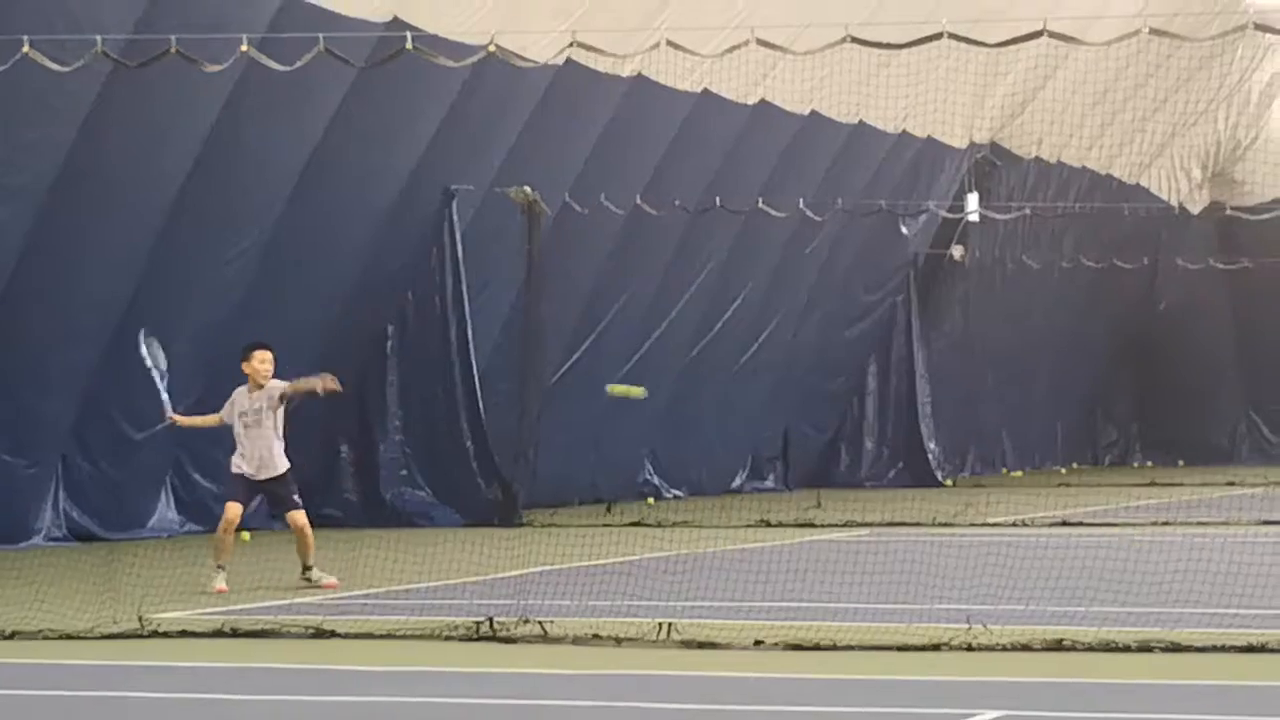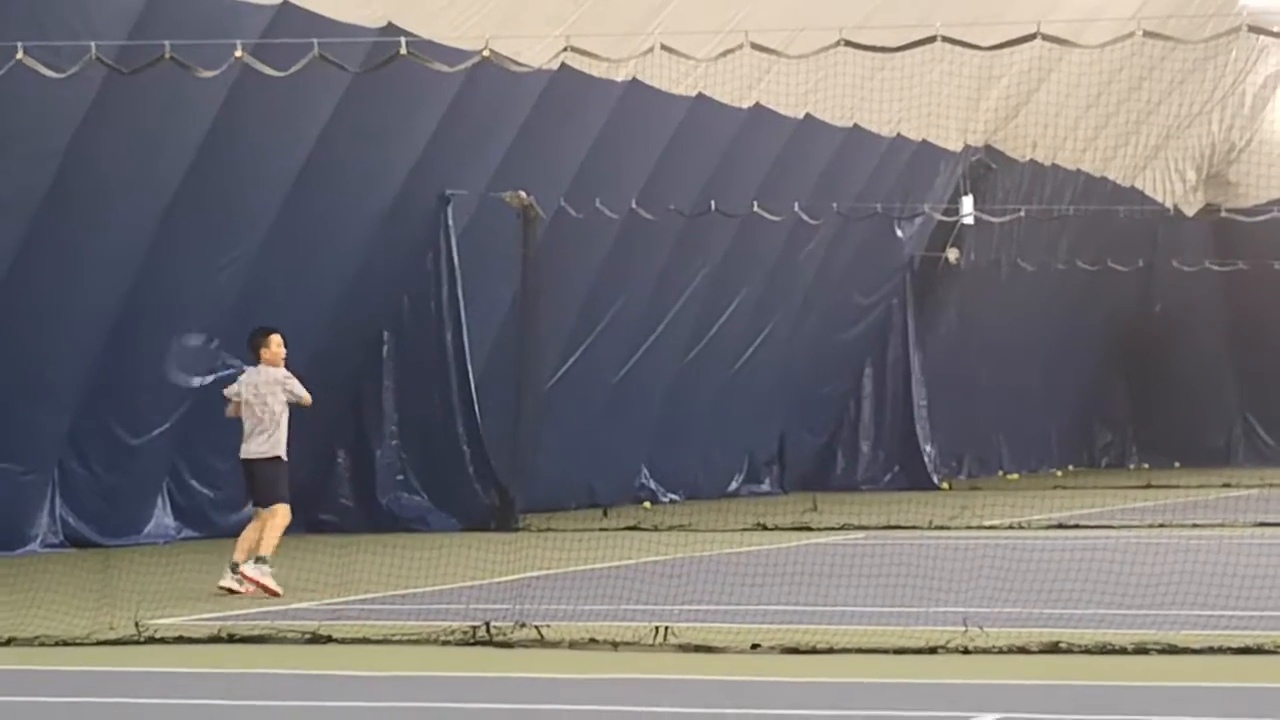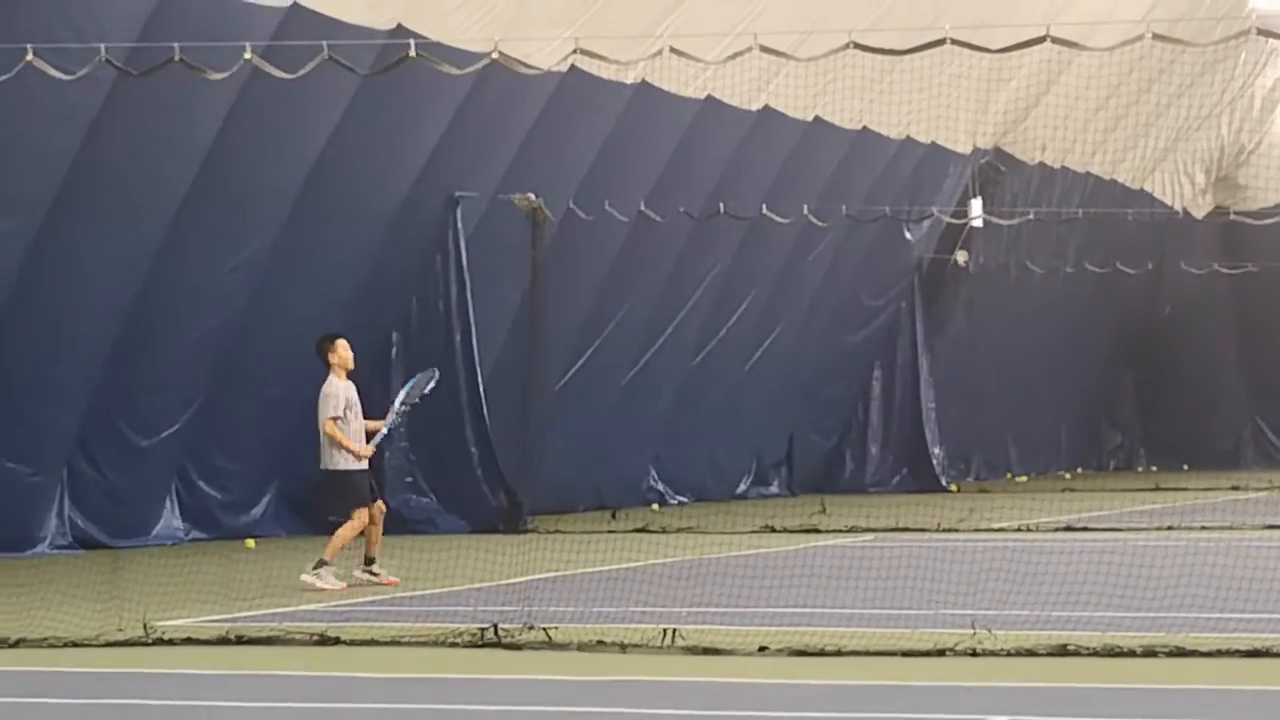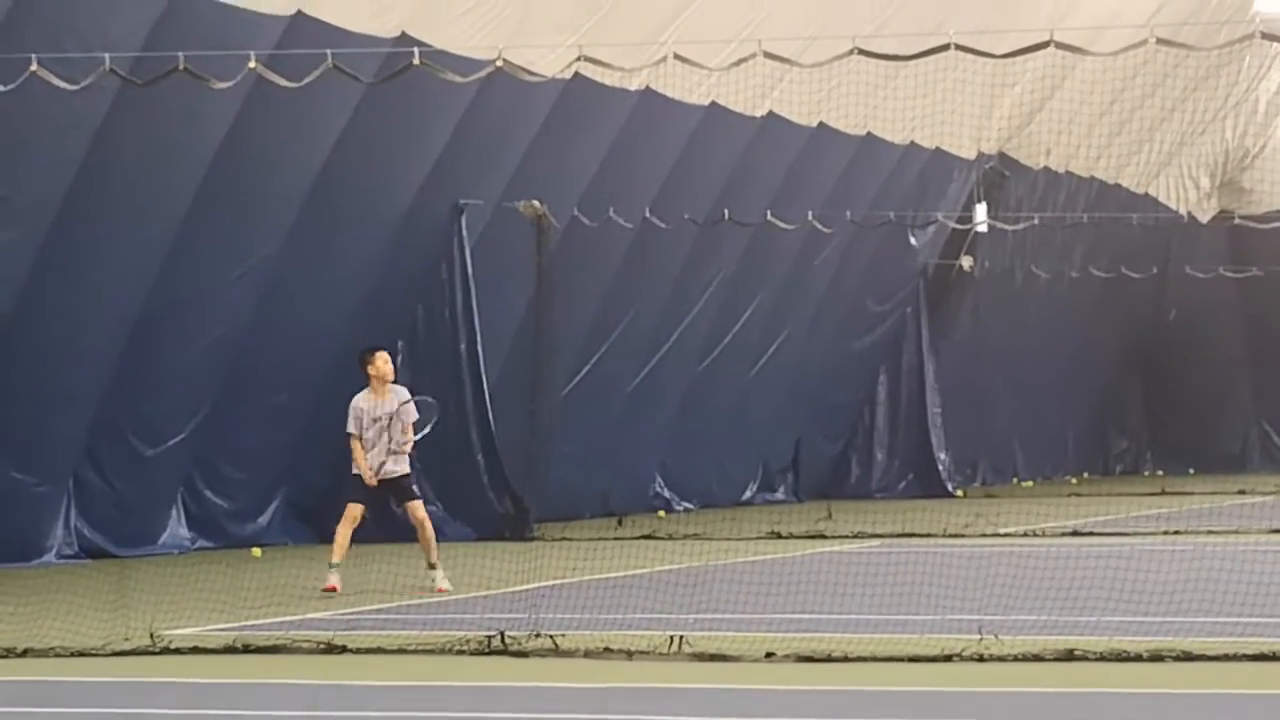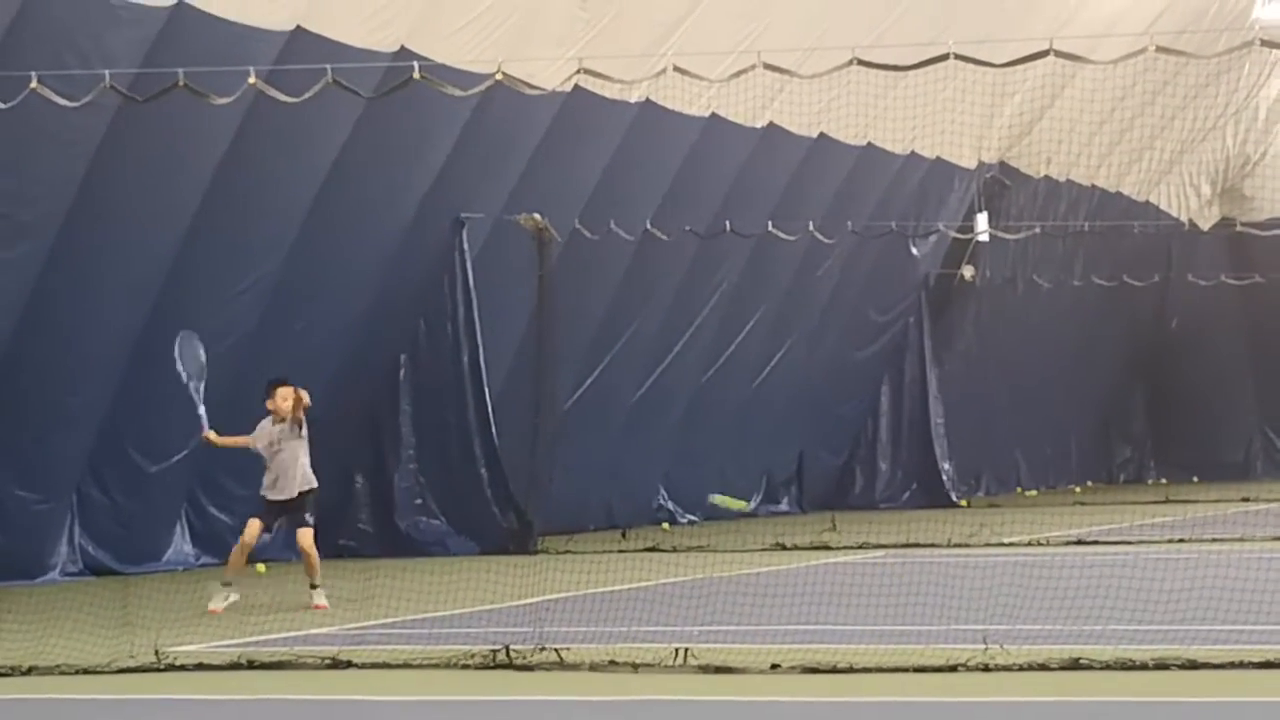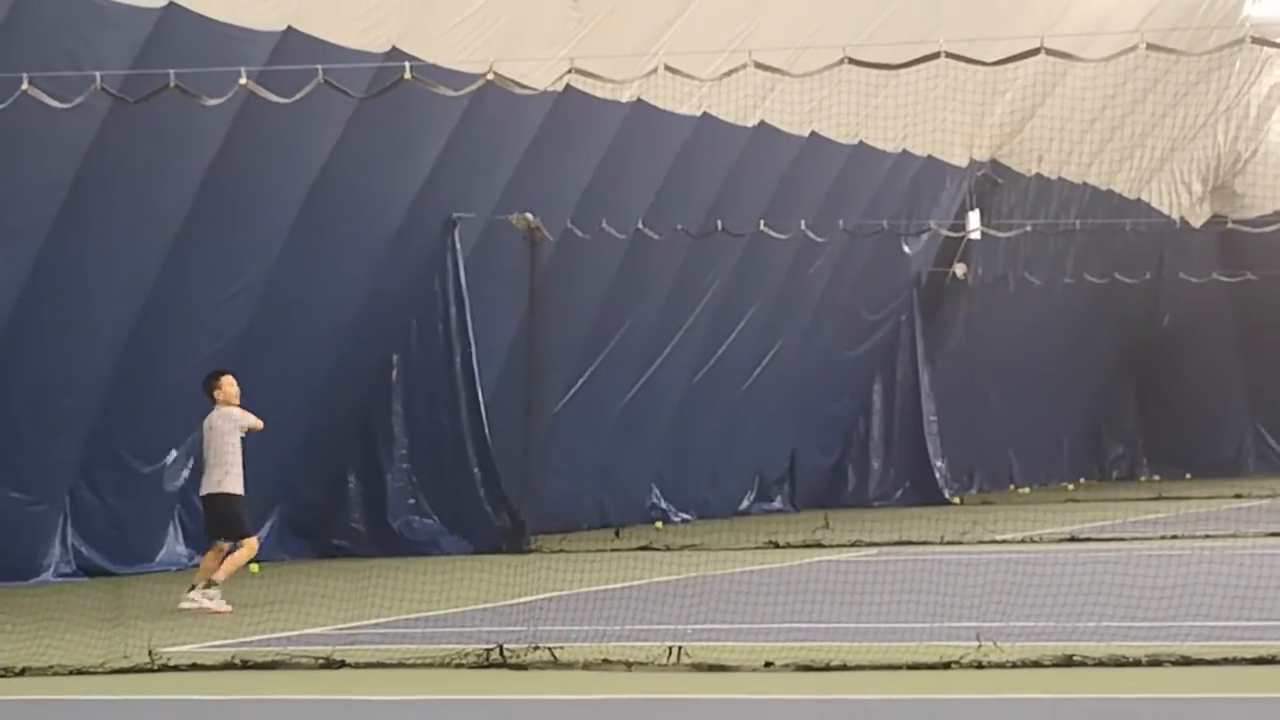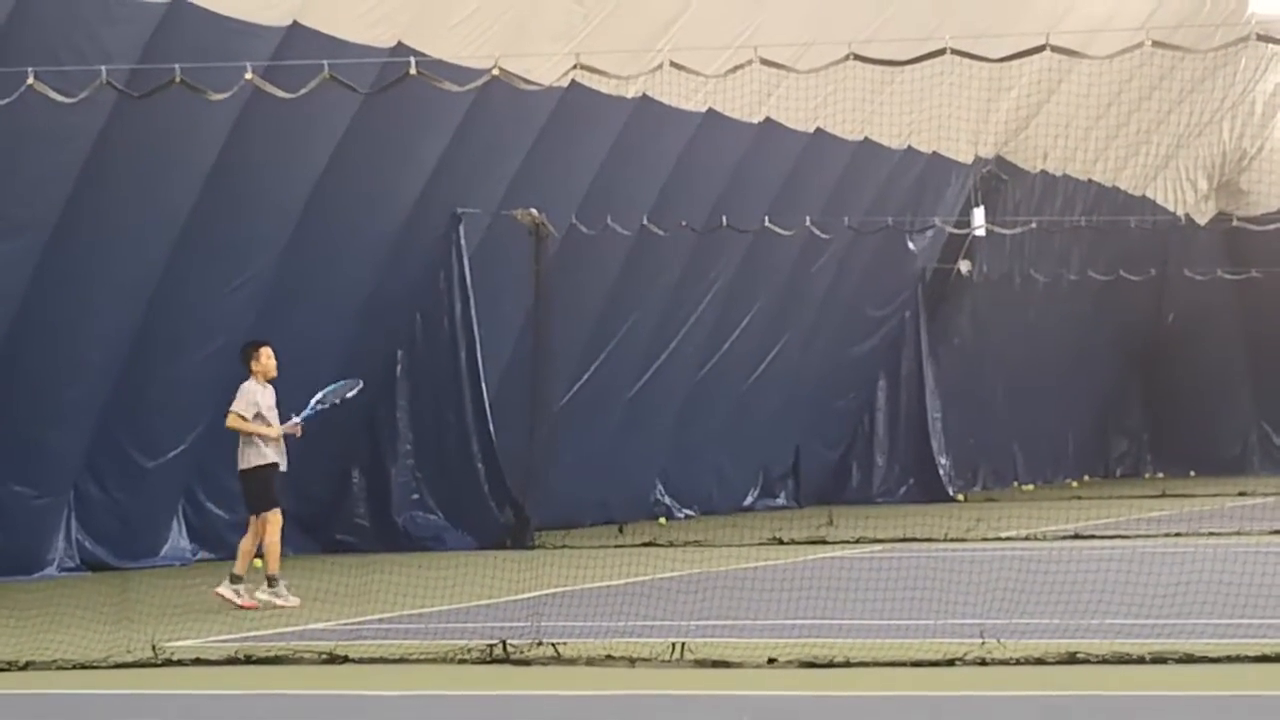
dt=0.7s
person 1, frame 1
left shoulder: (275, 389)
right shoulder: (238, 396)
left elbow: (295, 386)
right elbow: (220, 419)
left wrist: (316, 382)
right wrist: (184, 420)
left hip: (276, 471)
right hip: (243, 471)
left knee: (300, 523)
right knee: (230, 517)
left ankle: (310, 570)
right ankle: (219, 572)
person 1, frame 2
left shoulder: (244, 379)
right shoulder: (280, 376)
left elbow: (232, 412)
right elbow: (306, 399)
left hip: (249, 456)
right hip: (268, 455)
left knee: (261, 517)
right knee: (280, 514)
left ankle: (233, 573)
right ankle: (257, 566)
person 1, frame 3
left shoulder: (348, 386)
right shoulder: (333, 389)
right elbow: (328, 427)
left wrist: (383, 424)
right wrist: (356, 448)
left hip: (354, 465)
right hip: (343, 465)
left knee: (378, 511)
right knee: (359, 520)
left ankle: (369, 568)
right ankle: (319, 569)
person 1, frame 4
left shoulder: (401, 394)
right shoulder: (359, 403)
left elbow: (410, 430)
right elbow: (355, 441)
left wrist: (406, 444)
right wrist: (364, 470)
left hip: (399, 470)
right hip: (367, 472)
left knee: (420, 517)
right knee: (351, 515)
left ankle: (434, 569)
right ankle: (333, 573)
person 1, frame 5
left shoulder: (297, 420)
right shoulder: (265, 427)
left elbow: (299, 407)
right elbow: (250, 442)
left wrist: (302, 399)
right wrist: (215, 438)
left hip: (301, 492)
right hip: (272, 494)
left knee: (305, 544)
right knee: (247, 539)
left ankle: (316, 590)
right ankle: (226, 589)
person 1, frame 6
left shoulder: (209, 421)
right shoulder: (232, 414)
right elbow: (259, 424)
left hip: (209, 491)
right hip: (226, 491)
left knee: (220, 546)
right knee: (249, 546)
left ankle: (195, 593)
right ankle: (209, 589)
person 1, frame 7
left shoulder: (267, 390)
right shoulder: (249, 389)
right elbow: (232, 421)
left wrist: (287, 428)
right wrist: (264, 430)
left hip: (265, 464)
right hip: (258, 464)
left knee: (257, 527)
right knee: (273, 521)
left ankle: (233, 584)
right ankle: (273, 586)
